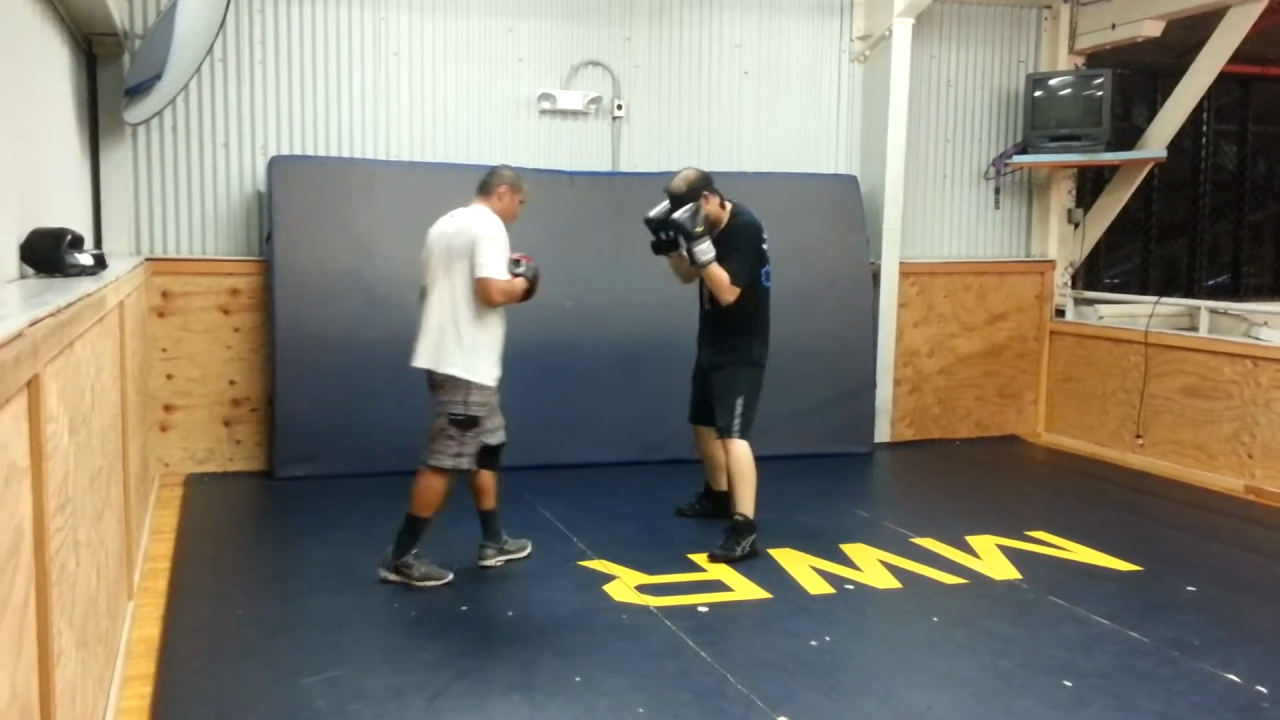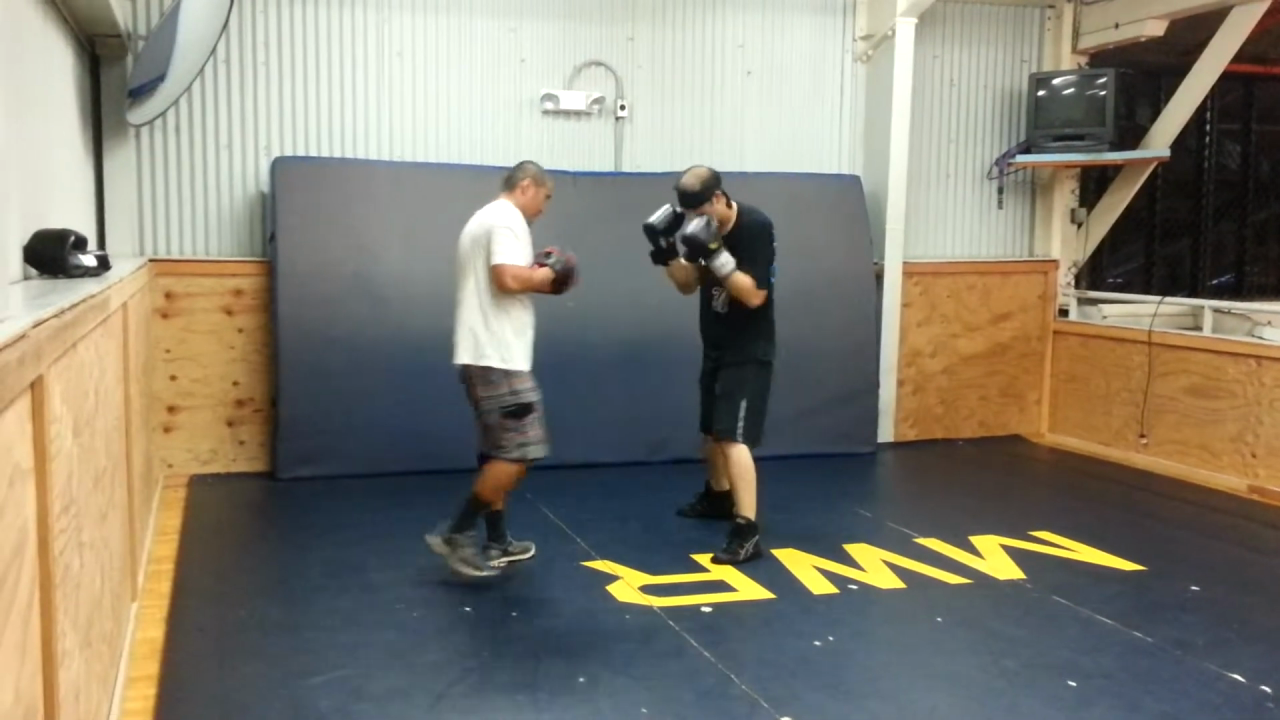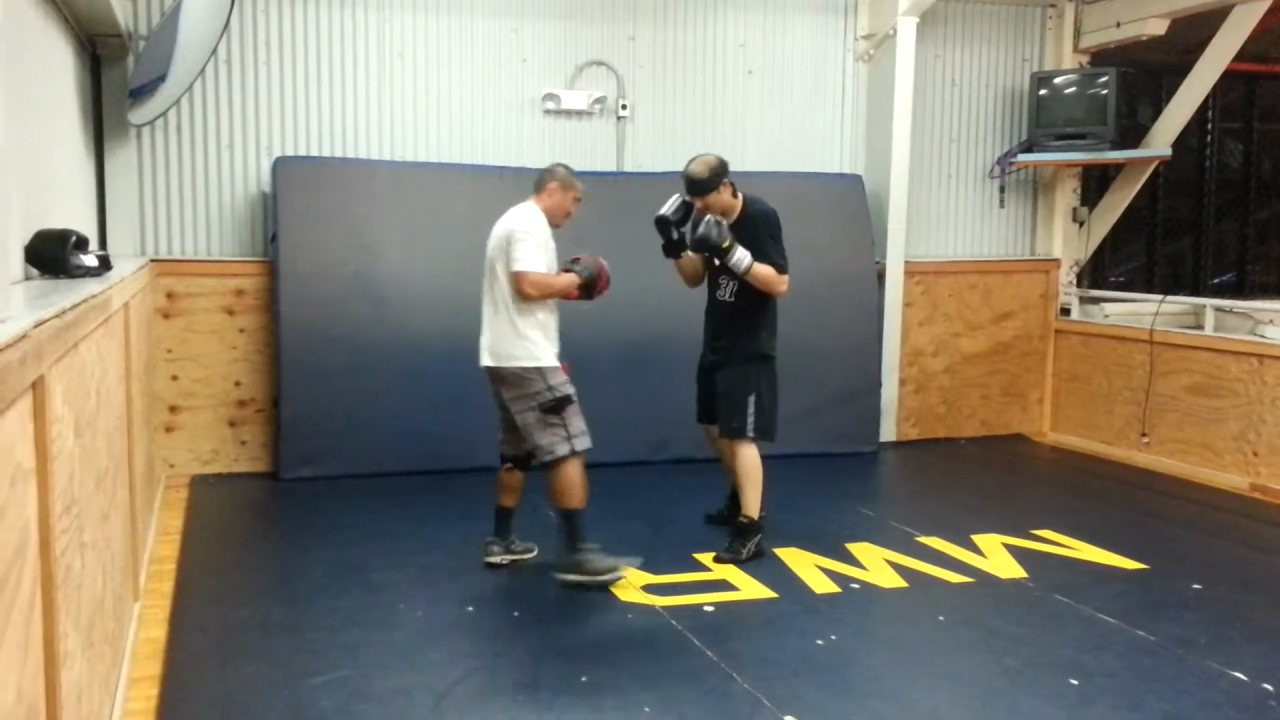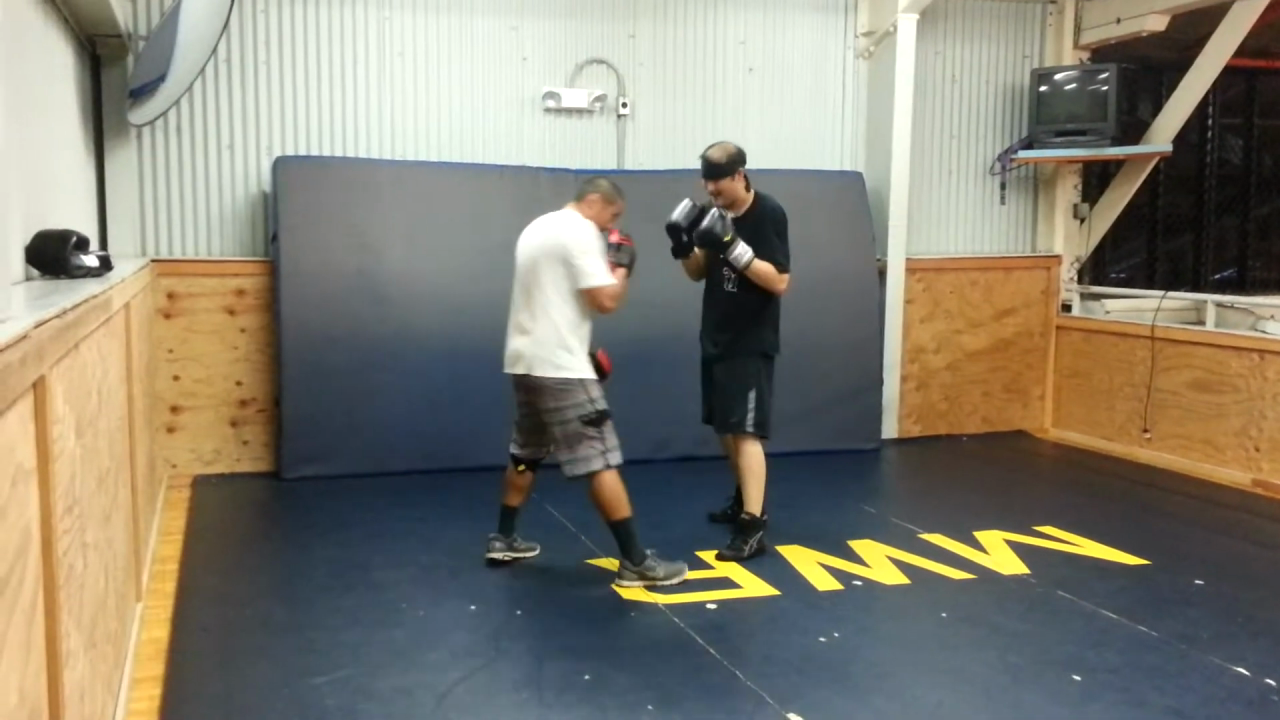
dt=0.2s
person 1, frame 1
left shoulder: (445, 225)
right shoulder: (488, 226)
right elbow: (494, 291)
right wrist: (523, 282)
left hip: (446, 356)
right hip: (463, 363)
left knee: (486, 448)
right knee: (446, 461)
left ankle: (494, 541)
right ankle: (399, 557)
person 1, frame 2
left shoulder: (484, 220)
right shoulder: (507, 219)
right elbow: (510, 278)
left wrist: (535, 276)
right wrist: (549, 274)
left hip: (479, 353)
right hip: (497, 356)
left knee: (499, 448)
right knee: (519, 450)
left ankle: (494, 542)
right ankle: (456, 532)
person 1, frame 3
left shoulder: (512, 221)
right shoulder: (529, 221)
right elbow: (530, 284)
left wrist: (562, 285)
right wrist: (575, 280)
left hip: (503, 355)
right hip: (525, 357)
left knee: (517, 450)
right knee: (567, 449)
left ankle: (501, 540)
right ankle: (574, 554)
person 1, frame 4
left shoulder: (536, 228)
right shoulder: (581, 233)
right elbow: (604, 300)
right wrist: (620, 268)
left hip: (523, 361)
right hip: (561, 367)
left knee: (527, 451)
right knee: (601, 460)
left ankle: (503, 537)
right ankle: (634, 561)
person 2, frame 1
left shoulder: (744, 227)
right shoulder: (706, 226)
left elbow: (728, 293)
right elbow: (688, 274)
left wrist: (699, 241)
right wrist: (667, 243)
left hip: (742, 350)
right hip: (712, 345)
left knee: (732, 434)
right knee: (703, 424)
left ankle: (744, 528)
right ankle: (718, 496)
person 2, frame 2
left shoulder: (755, 226)
right shoulder: (700, 226)
left elbow: (756, 295)
right elbow: (687, 285)
left wrist: (716, 253)
right wrist: (665, 250)
left hip: (747, 352)
right hip: (715, 348)
left knee: (733, 438)
right knee: (711, 431)
left ankle: (747, 531)
right ankle: (718, 496)
person 2, frame 3
left shoulder: (760, 216)
right shoulder: (704, 217)
left elbow: (779, 284)
right elbow: (693, 278)
left wrist: (731, 251)
right wrist: (674, 242)
left hip: (749, 347)
right hip: (716, 341)
left knee: (741, 436)
right knee: (716, 427)
left ankle: (750, 530)
right ankle: (740, 500)
person 2, frame 4
left shoulder: (768, 213)
right shoulder: (713, 212)
left elbow: (779, 282)
right elbow: (699, 273)
left wrist: (732, 245)
right wrist: (684, 244)
left hip: (751, 343)
right hip: (716, 338)
left knee: (746, 432)
right knee: (726, 428)
left ankle: (752, 527)
right ankle: (745, 500)
